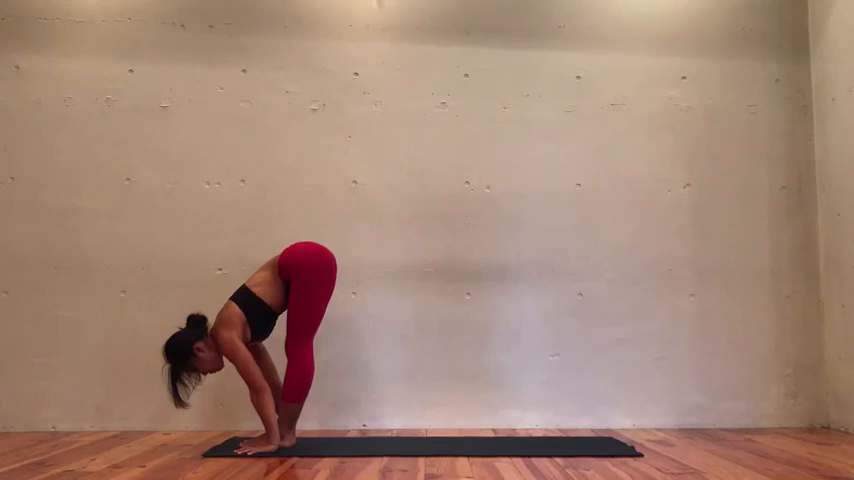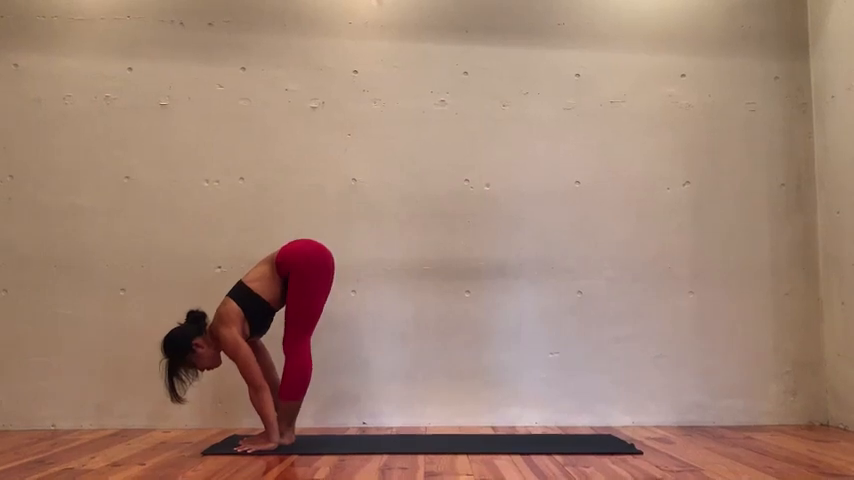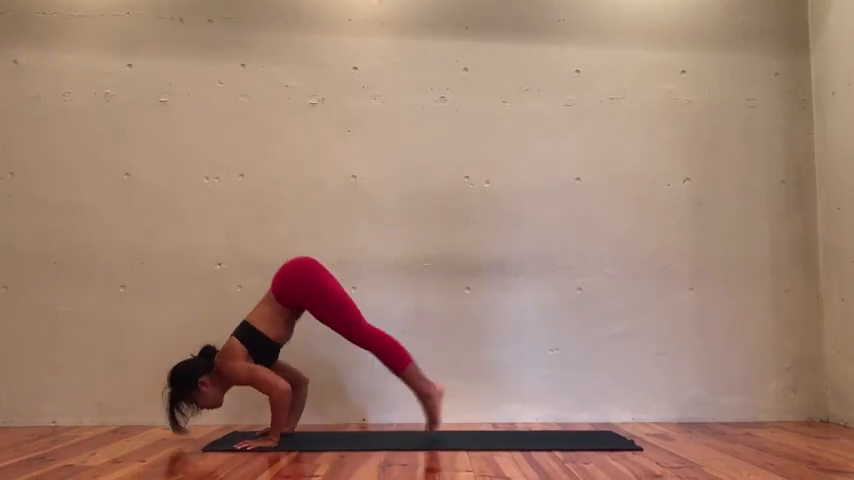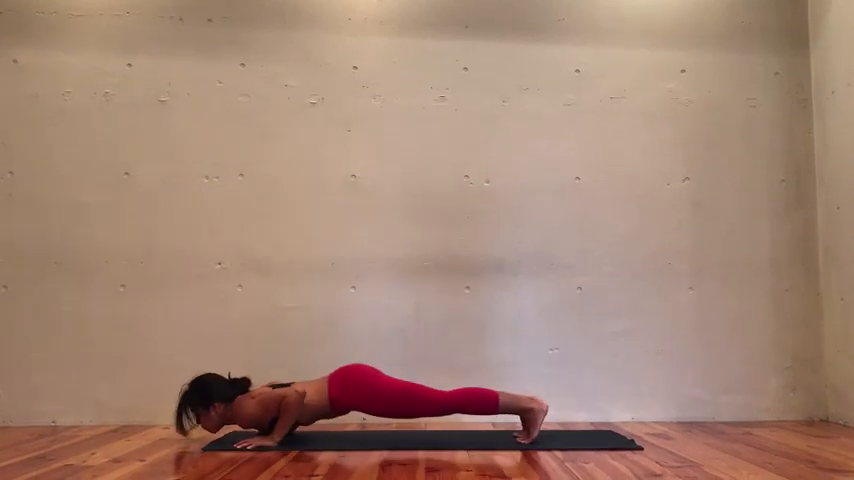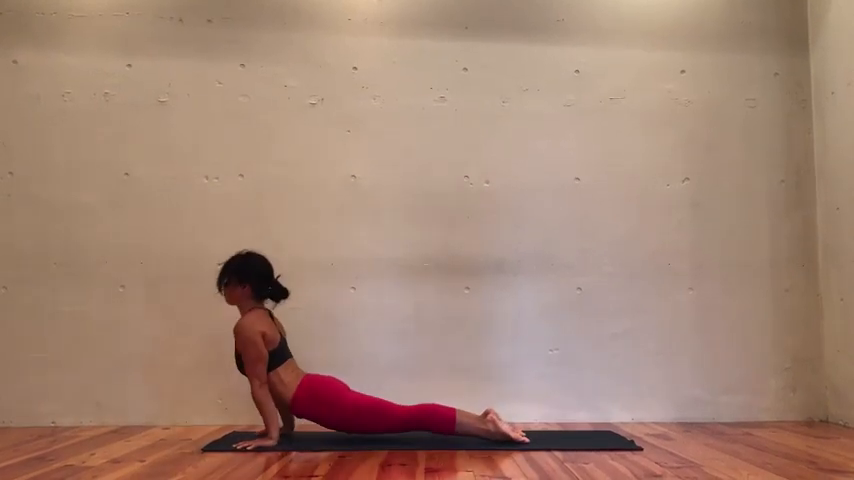
dt=1s
person 1, frame 1
left shoulder: (225, 337)
right shoulder: (237, 333)
left elbow: (259, 388)
right elbow: (270, 381)
left wrist: (273, 439)
right wrist: (275, 432)
left hip: (308, 263)
right hip: (304, 263)
left knee: (298, 352)
right knee: (298, 352)
left ankle: (285, 434)
right ankle: (285, 432)
person 1, frame 2
left shoulder: (225, 333)
right shoulder: (236, 329)
left elbow: (258, 386)
right elbow: (268, 380)
left wrist: (273, 437)
right wrist: (274, 430)
left hip: (306, 261)
right hip: (302, 260)
left knee: (295, 348)
right knee: (295, 348)
left ankle: (285, 432)
right ankle: (285, 429)
person 1, frame 3
left shoulder: (228, 368)
right shoulder: (235, 362)
left elbow: (281, 390)
right elbow: (300, 381)
left wrist: (273, 436)
right wrist: (287, 428)
left hip: (298, 278)
right hip: (297, 278)
left knee: (362, 334)
right knee: (362, 335)
left ankle: (426, 391)
person 1, frame 4
left shoulder: (246, 412)
right shoulder: (248, 399)
left elbow: (295, 394)
left wrist: (273, 437)
right wrist: (281, 428)
left hip: (353, 388)
right hip: (349, 382)
left knee: (443, 401)
right knee: (442, 402)
left ankle: (526, 404)
right ankle: (524, 403)
person 1, frame 5
left shoulder: (247, 326)
right shoulder: (266, 318)
left elbow: (259, 383)
left wrist: (271, 434)
right wrist: (286, 424)
left hip: (320, 400)
right hip: (321, 391)
left knee: (406, 417)
right knee: (406, 416)
left ankle: (487, 427)
right ankle: (483, 421)
